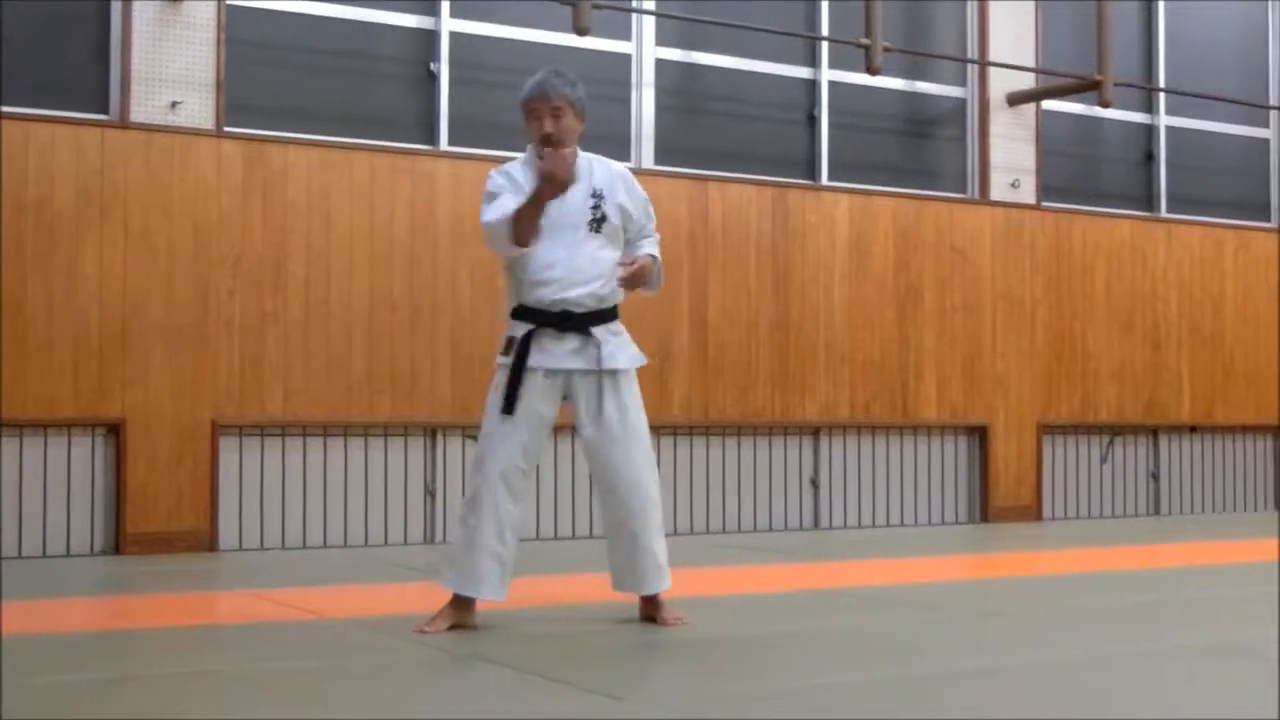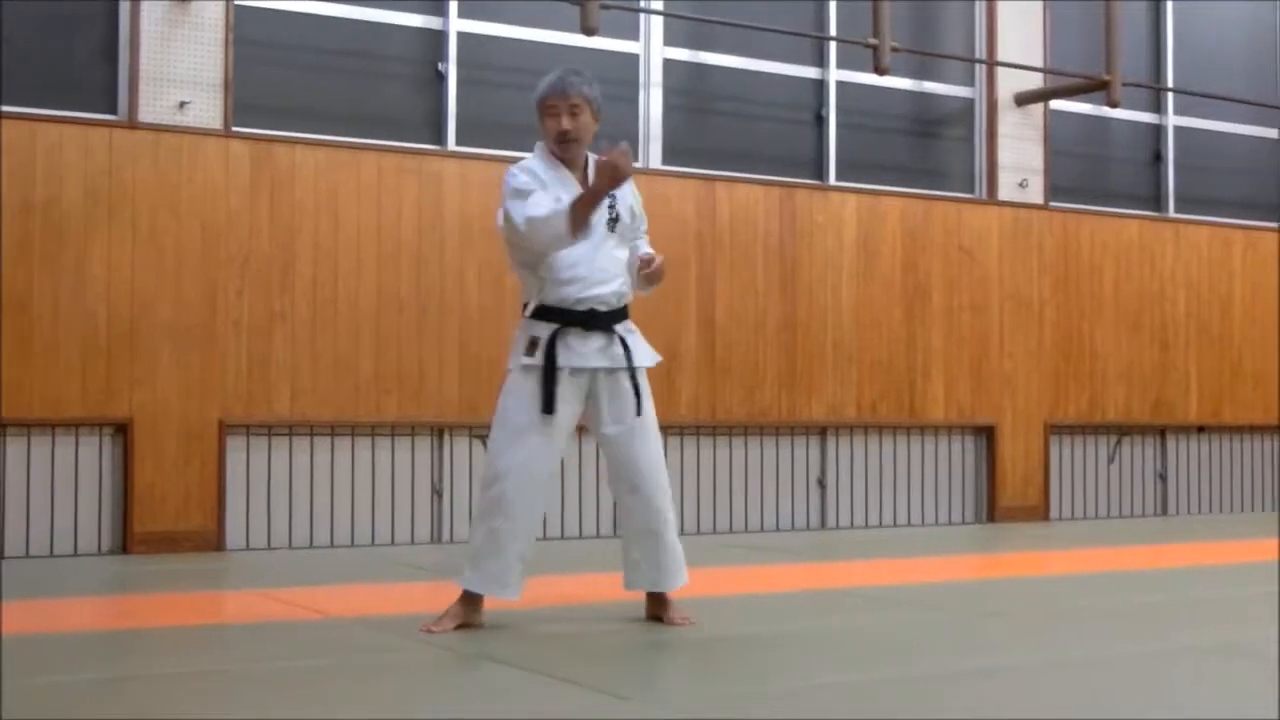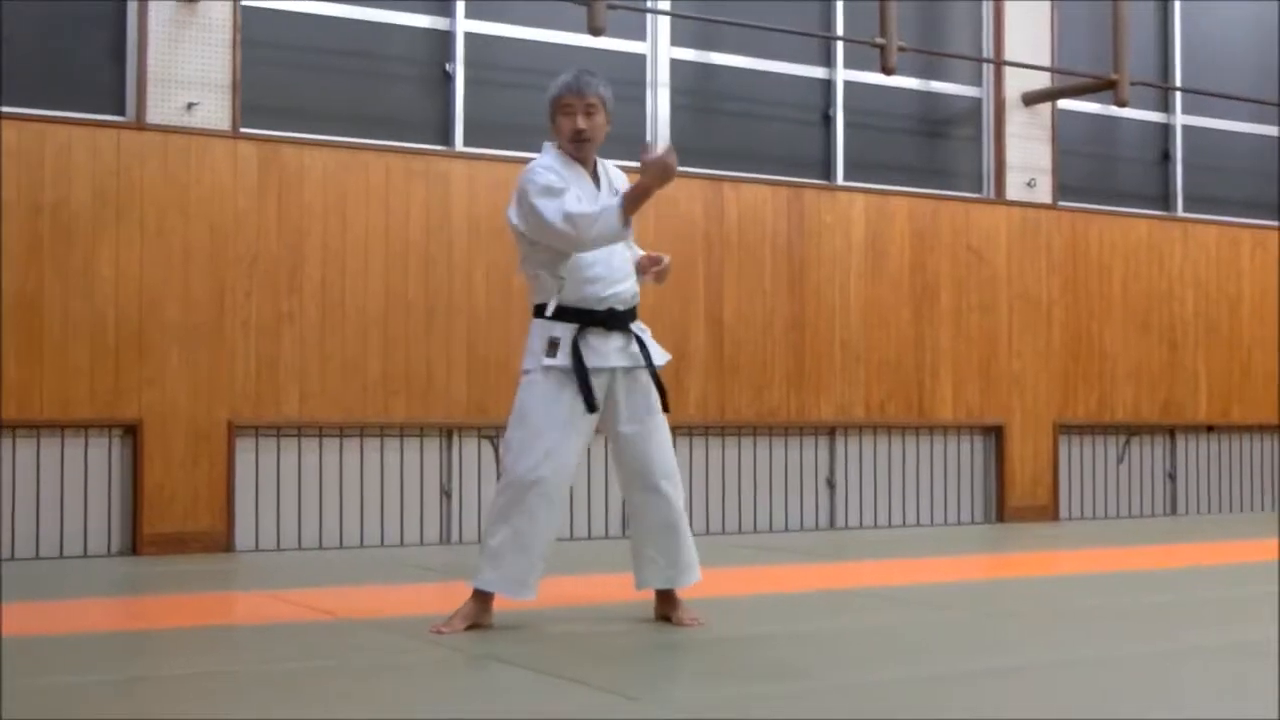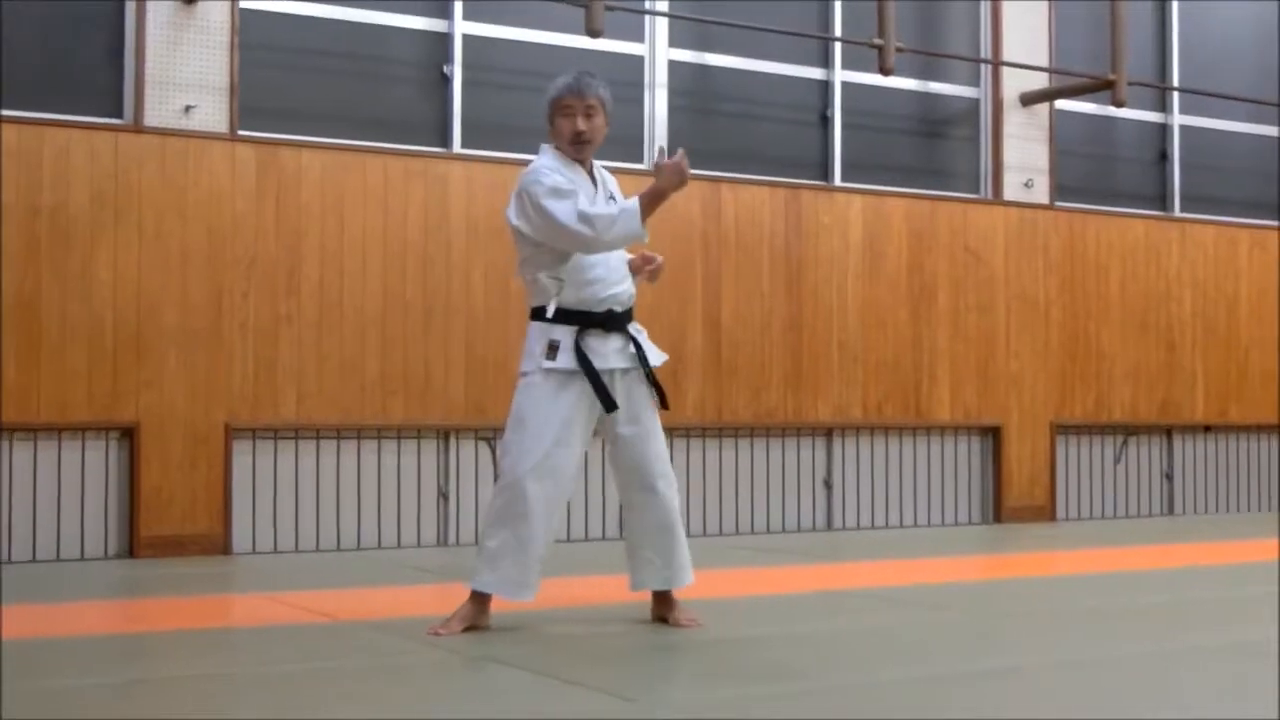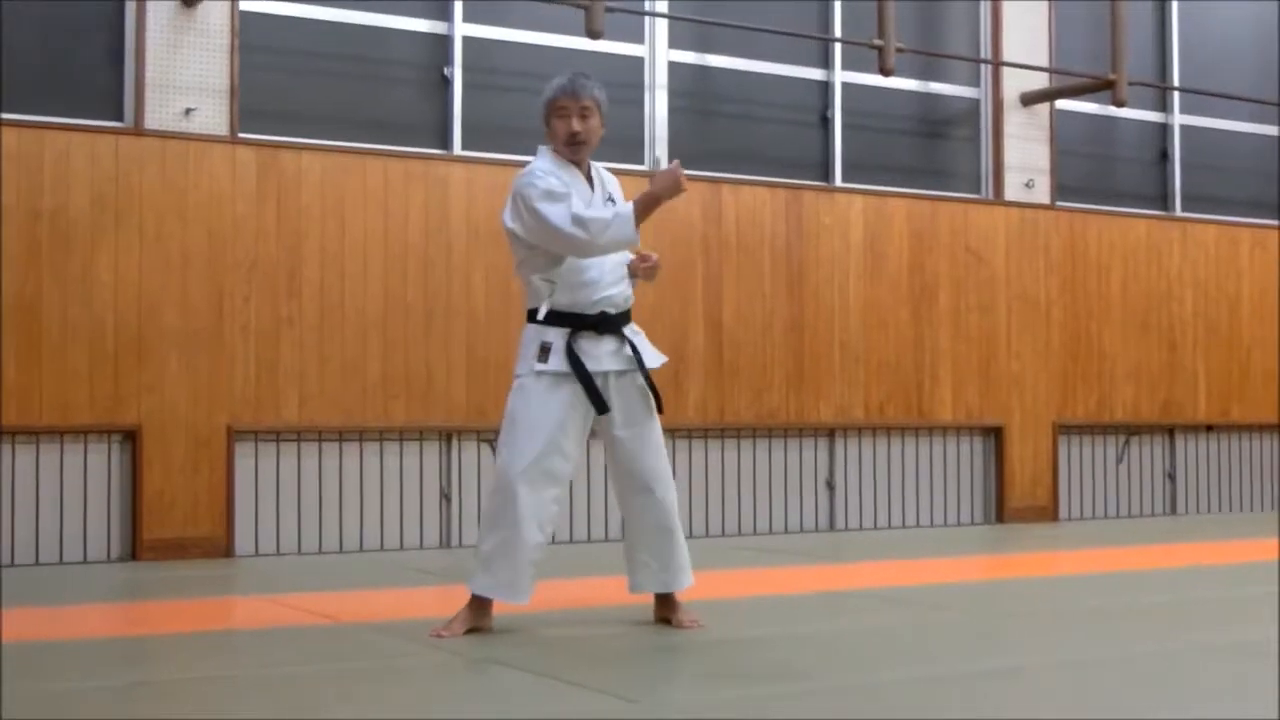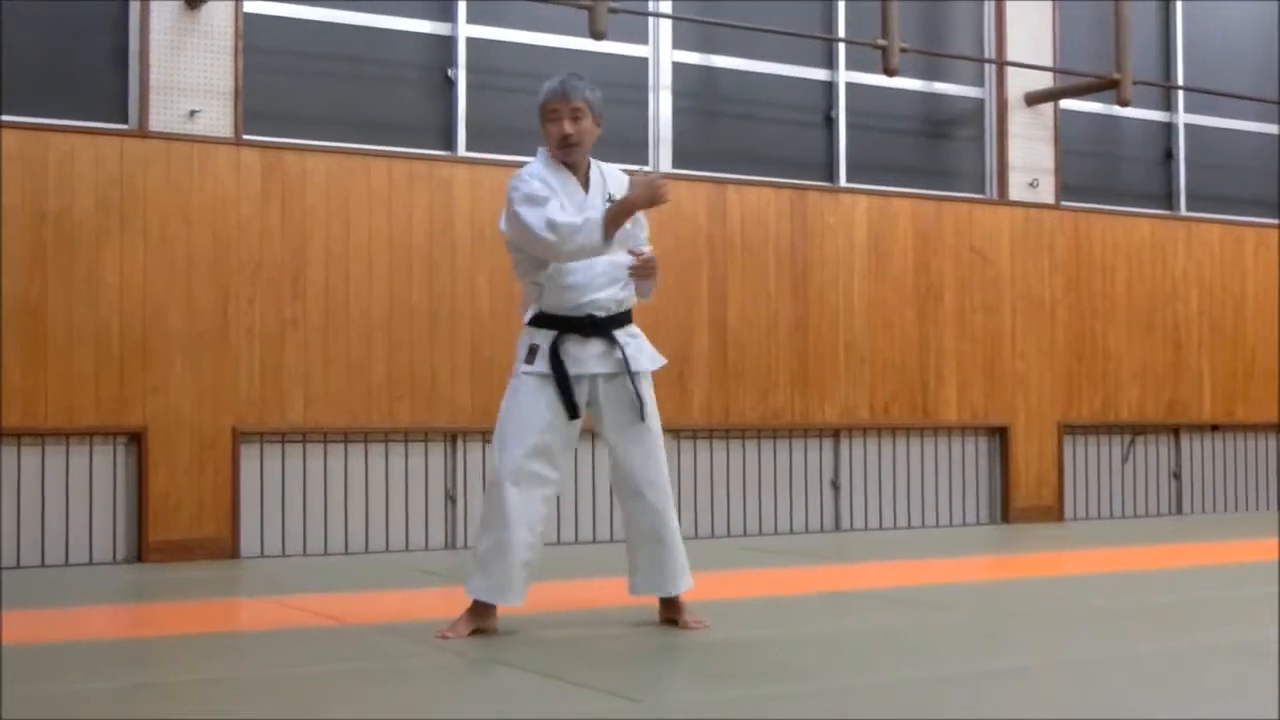
dt=0.1s
person 1, frame 1
left shoulder: (615, 177)
right shoulder: (513, 178)
left elbow: (646, 237)
right elbow: (506, 241)
left wrist: (645, 266)
right wrist: (542, 195)
left hip: (602, 344)
right hip: (534, 345)
left knee: (630, 472)
right knee: (499, 468)
left ankle: (651, 595)
right ankle: (464, 601)
person 1, frame 2
left shoulder: (610, 176)
right shoulder: (524, 177)
right elbow: (546, 235)
left wrist: (646, 265)
right wrist: (599, 190)
left hip: (614, 342)
right hip: (550, 345)
left knee: (644, 473)
right knee: (516, 470)
left ankle: (657, 594)
right ankle: (472, 599)
person 1, frame 3
left shoulder: (614, 178)
right shoulder: (541, 176)
right elbow: (582, 231)
left wrist: (647, 264)
right wrist: (648, 188)
left hip: (626, 342)
right hip: (564, 346)
left knee: (655, 472)
right knee: (536, 471)
left ankle: (667, 593)
right ankle: (484, 598)
person 1, frame 4
left shoulder: (604, 180)
right shoulder: (540, 180)
right elbow: (593, 232)
left wrist: (639, 265)
right wrist: (658, 190)
left hip: (621, 343)
right hip: (561, 348)
left knee: (650, 473)
right knee: (535, 472)
left ankle: (663, 595)
right ankle: (481, 599)
person 1, frame 5
left shoulder: (606, 181)
right shoulder: (536, 182)
right elbow: (588, 236)
left wrist: (637, 265)
right wrist: (654, 197)
left hip: (618, 345)
right hip: (557, 351)
left knee: (648, 475)
right knee: (527, 474)
left ankle: (665, 597)
right ankle: (482, 603)
person 1, frame 6
left shoulder: (617, 181)
right shoulder: (529, 182)
right elbow: (565, 241)
left wrist: (646, 264)
right wrist: (631, 206)
left hip: (618, 348)
right hip: (551, 351)
left knee: (646, 478)
right knee: (519, 473)
left ankle: (670, 598)
right ankle: (485, 605)
